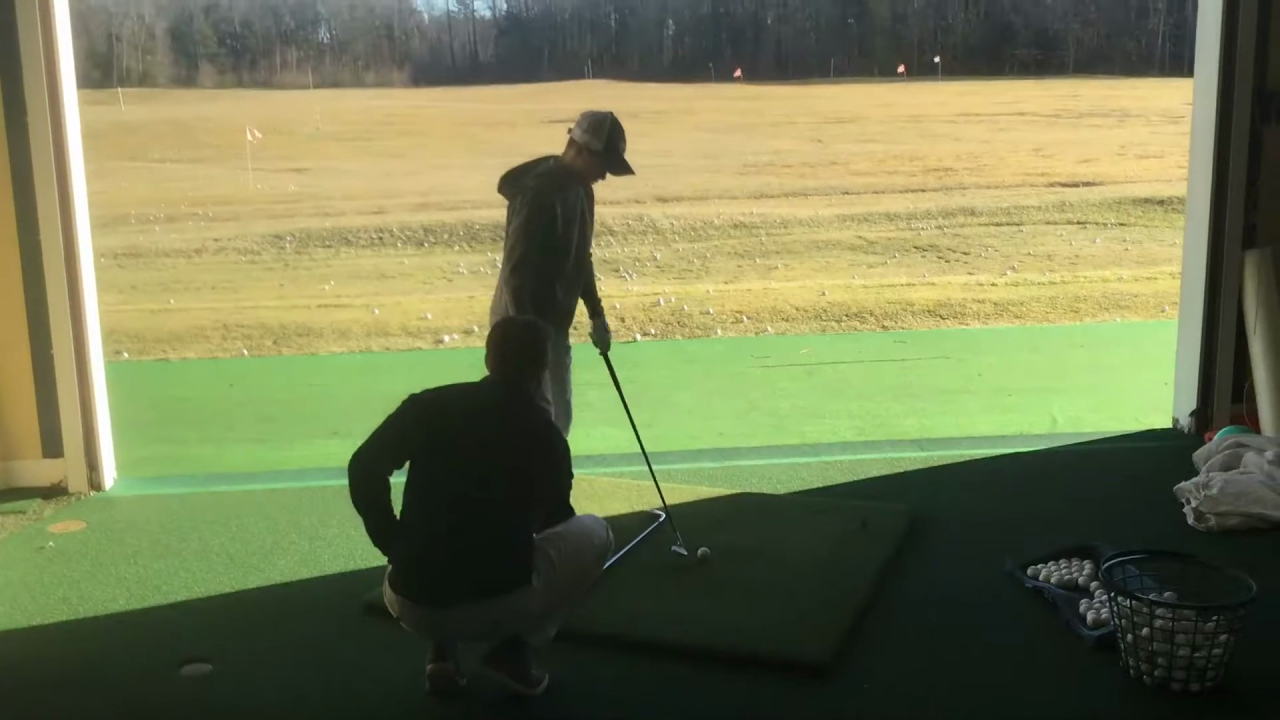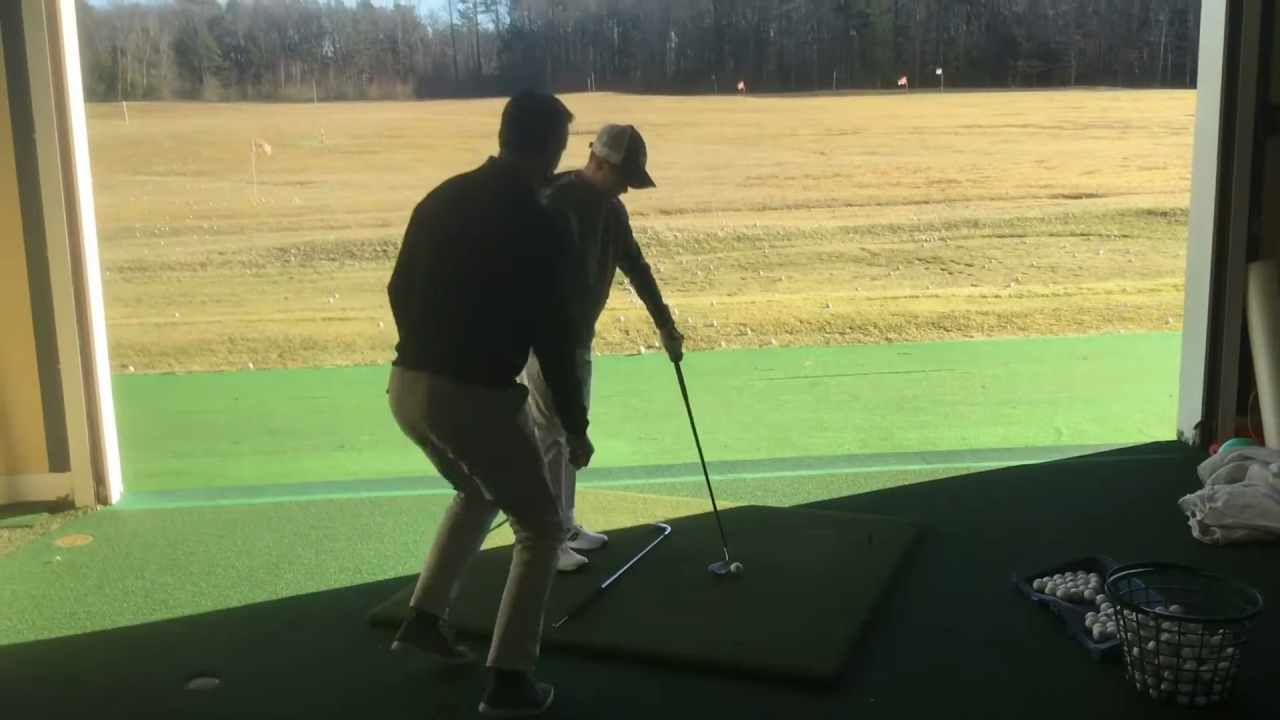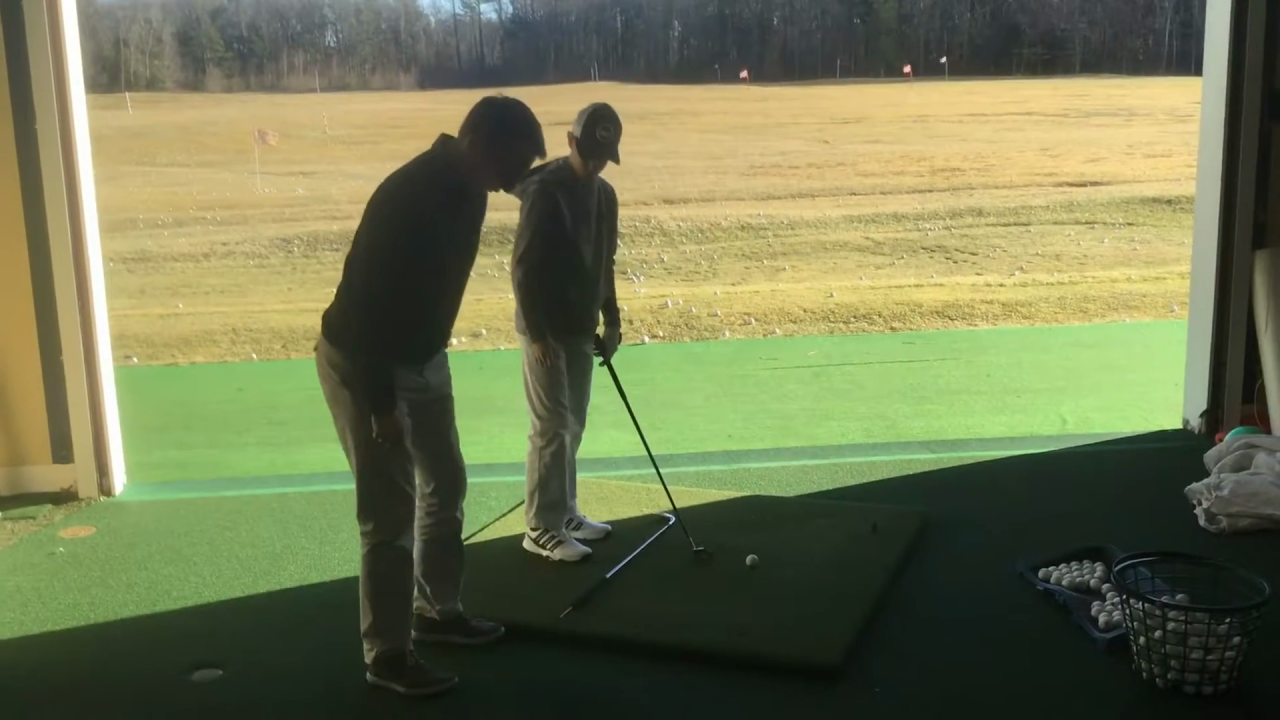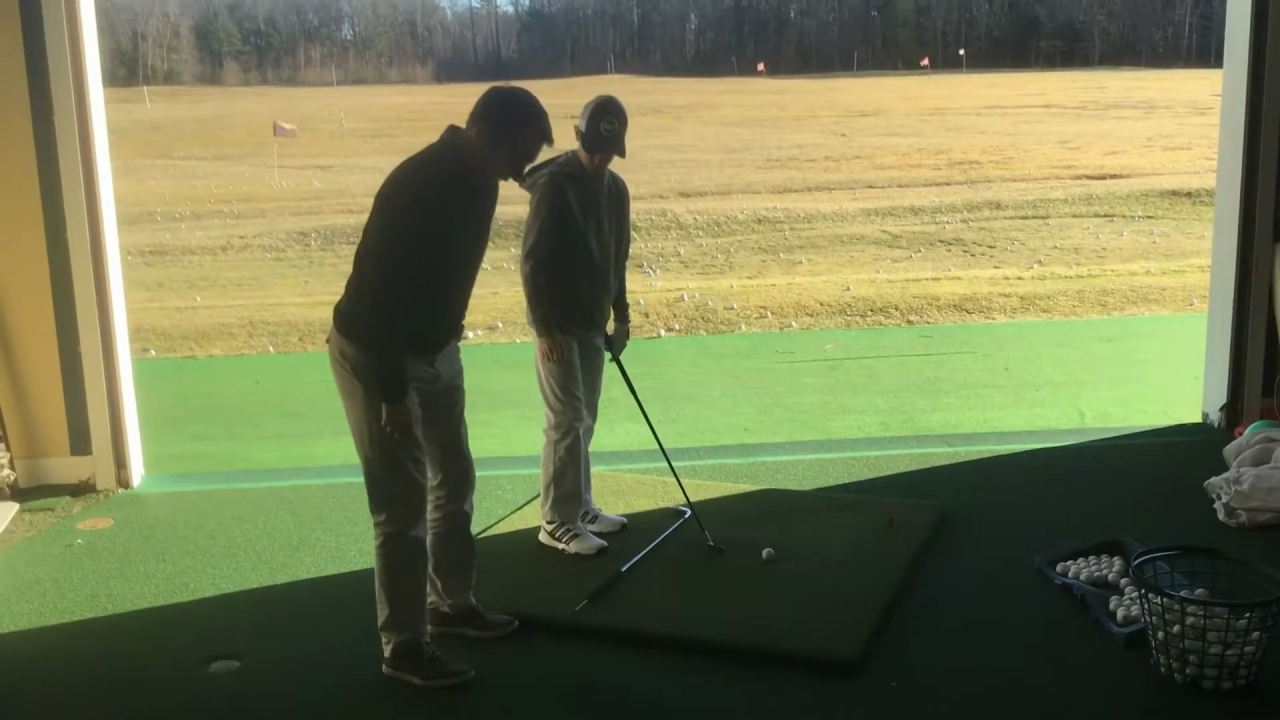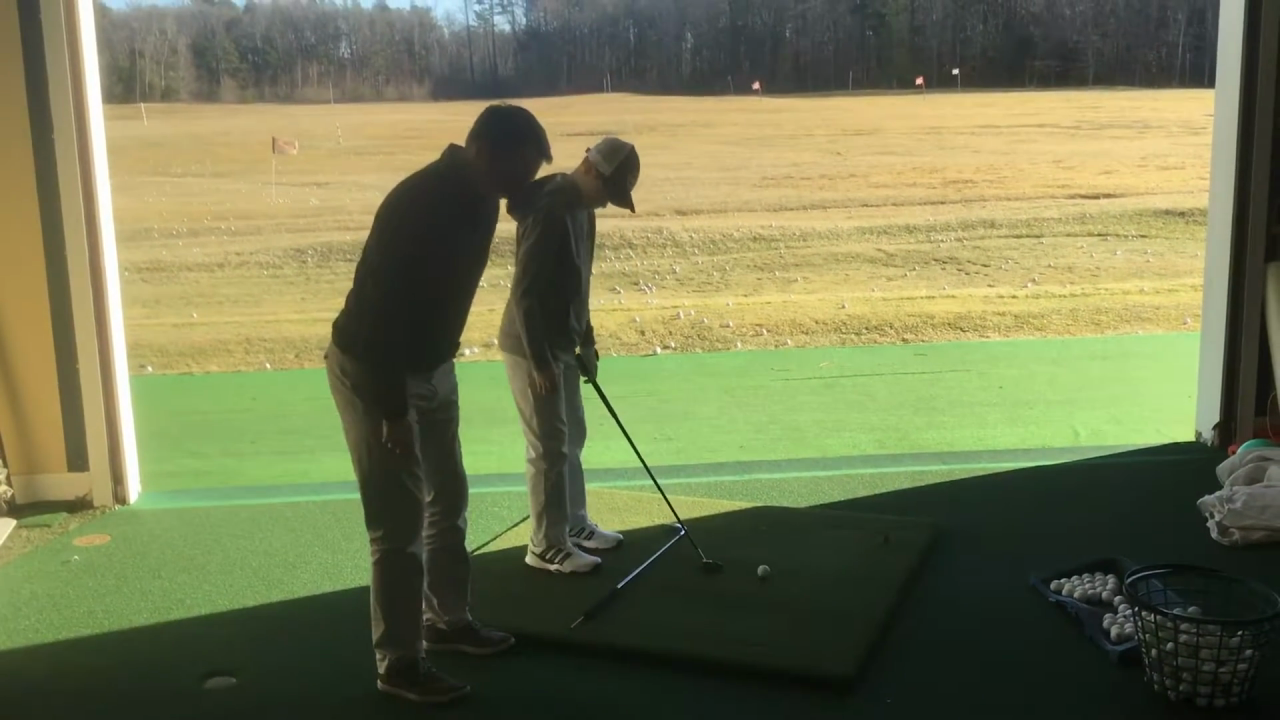
dt=1s
person 1, frame 1
left shoulder: (428, 406)
right shoulder: (545, 435)
left elbow: (364, 470)
right elbow: (556, 519)
left wrist: (395, 549)
left hip: (412, 606)
right hip: (501, 605)
right knee: (596, 533)
left ankle: (442, 649)
right ankle: (514, 646)
person 1, frame 2
left shoulder: (440, 200)
right shoulder: (536, 226)
left elbow: (399, 288)
right elbow: (555, 333)
right wrist: (576, 425)
left hip: (408, 386)
right hip: (476, 396)
left knee: (478, 495)
right knee: (541, 527)
left ankle: (424, 620)
person 1, frame 3
left shoulder: (465, 191)
right shoulder: (408, 198)
right elbow: (366, 301)
right wrist: (381, 403)
left hip: (422, 358)
right hip: (364, 363)
left knee: (444, 483)
right knee: (389, 510)
left ankle: (437, 608)
right ankle: (385, 653)
person 1, frame 4
left shoulder: (476, 182)
right shoulder: (417, 187)
right elbow: (378, 293)
right wrist: (392, 393)
left hip: (435, 349)
right hip: (376, 354)
left knee: (453, 481)
right knee: (403, 501)
left ankle: (451, 603)
right ankle: (403, 645)
person 1, frame 5
left shoulder: (476, 201)
right shoulder: (418, 205)
right elbow: (380, 308)
right wrist: (392, 410)
left hip: (430, 366)
right hip: (373, 369)
left knee: (447, 498)
right knee: (400, 518)
left ankle: (446, 620)
right ankle: (398, 661)
person 2, frame 1
left shoulder: (581, 191)
right shoulder: (537, 194)
right elbow: (515, 272)
left wrist: (596, 315)
left hip: (555, 325)
left knee: (559, 417)
person 2, frame 2
left shoulder: (611, 209)
right shoulder: (555, 205)
left elbow: (635, 266)
left wrist: (664, 322)
left hip: (578, 337)
left knee: (574, 434)
right knee: (550, 436)
left ankle: (562, 523)
person 2, frame 3
left shoulder: (604, 195)
right shoulder: (544, 192)
right elbow: (524, 268)
left wrist: (610, 321)
right wrist: (538, 334)
left hip: (581, 329)
right hip: (546, 330)
left knee: (572, 425)
right knee: (551, 428)
left ankle: (565, 513)
right ankle: (542, 528)
person 2, frame 4
left shoulder: (615, 189)
right shoulder: (553, 186)
right elbow: (534, 262)
left wrist: (620, 315)
right wrist: (544, 327)
left hip: (593, 322)
right hip: (559, 324)
left knee: (584, 419)
right knee: (566, 420)
left ankle: (580, 507)
right ankle: (557, 521)
person 2, frame 5
left shoulder: (581, 210)
right shoulder: (548, 214)
right elbow: (526, 294)
left wrist: (586, 341)
right wrist: (540, 361)
left hip: (561, 345)
right hip: (533, 349)
left knee: (571, 437)
right knee: (549, 446)
left ankle: (573, 525)
right ankle: (547, 545)
